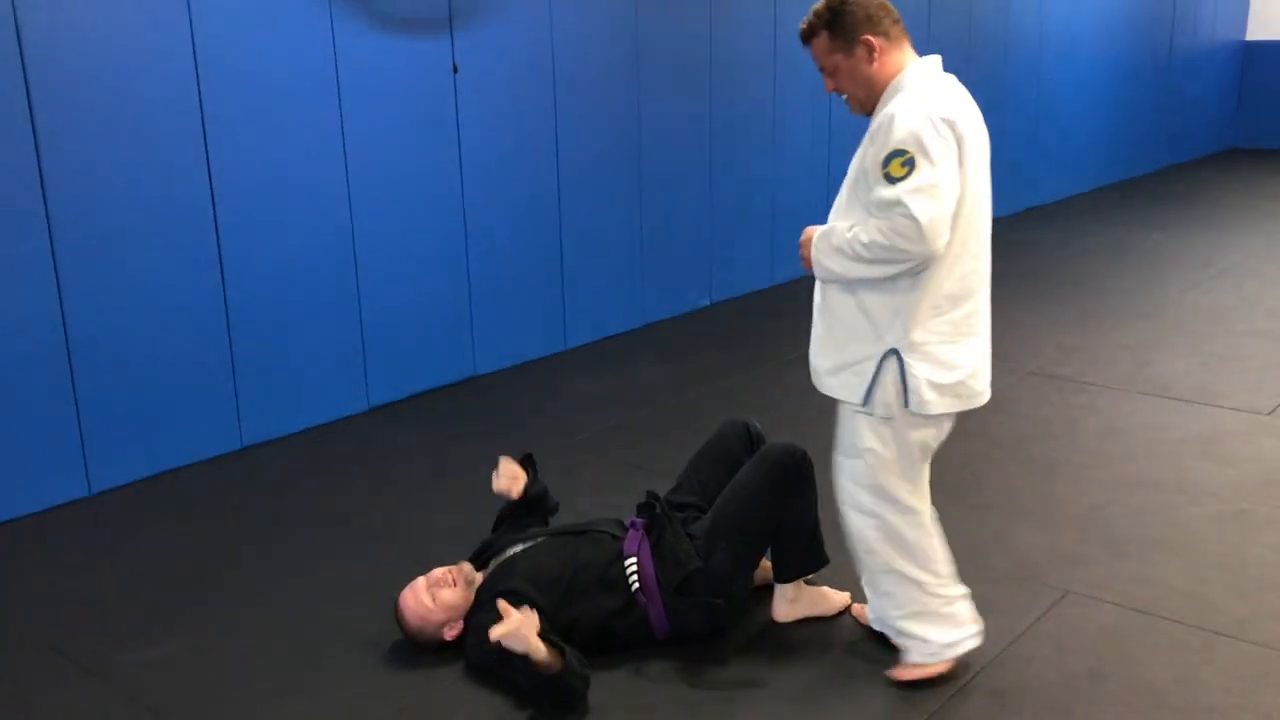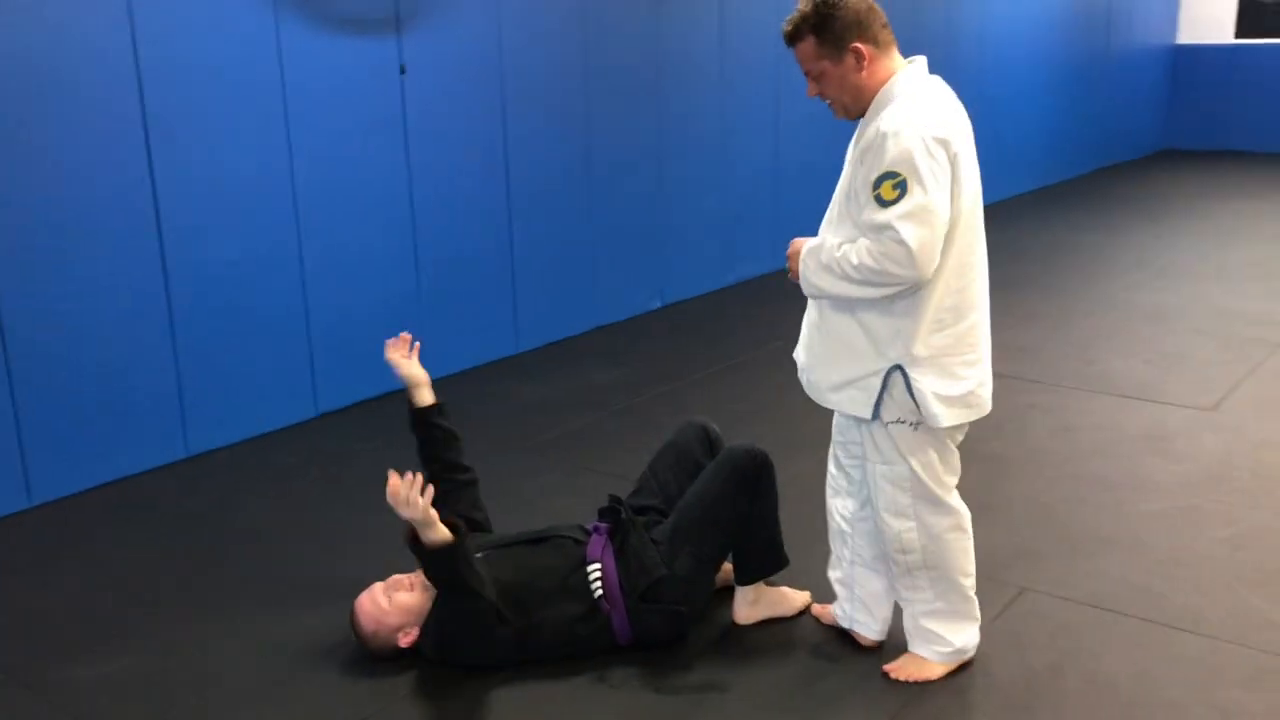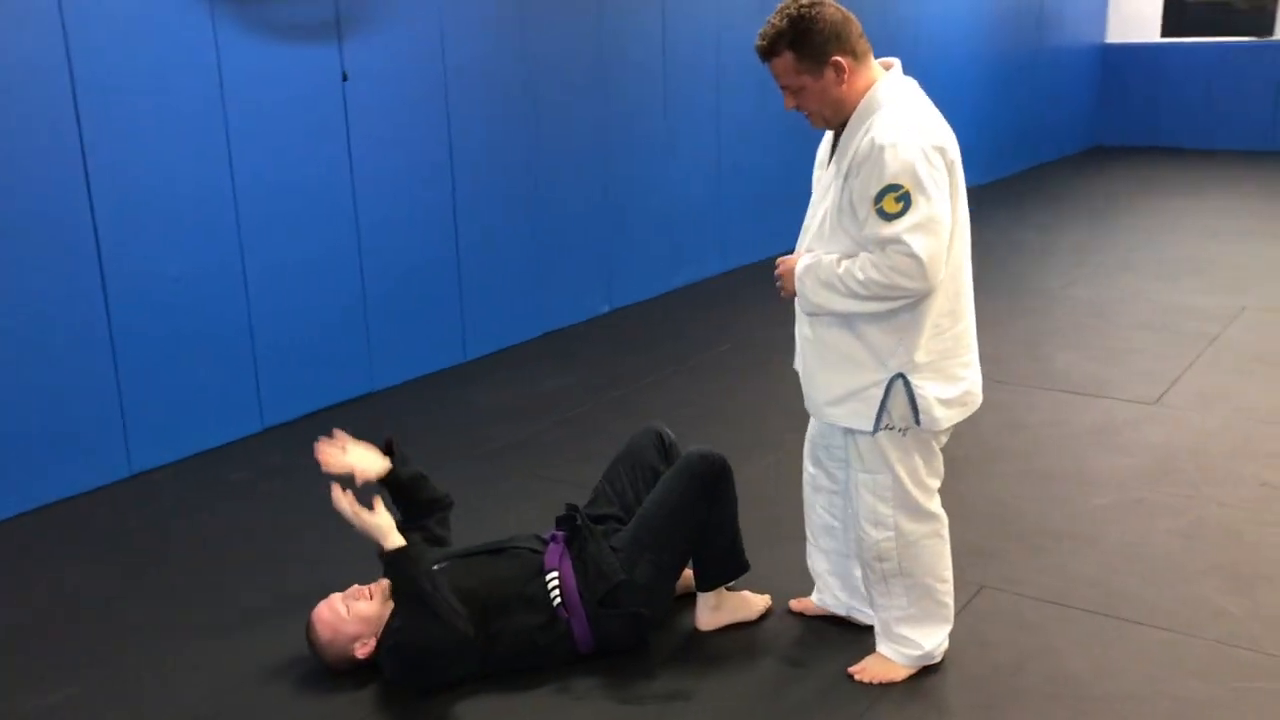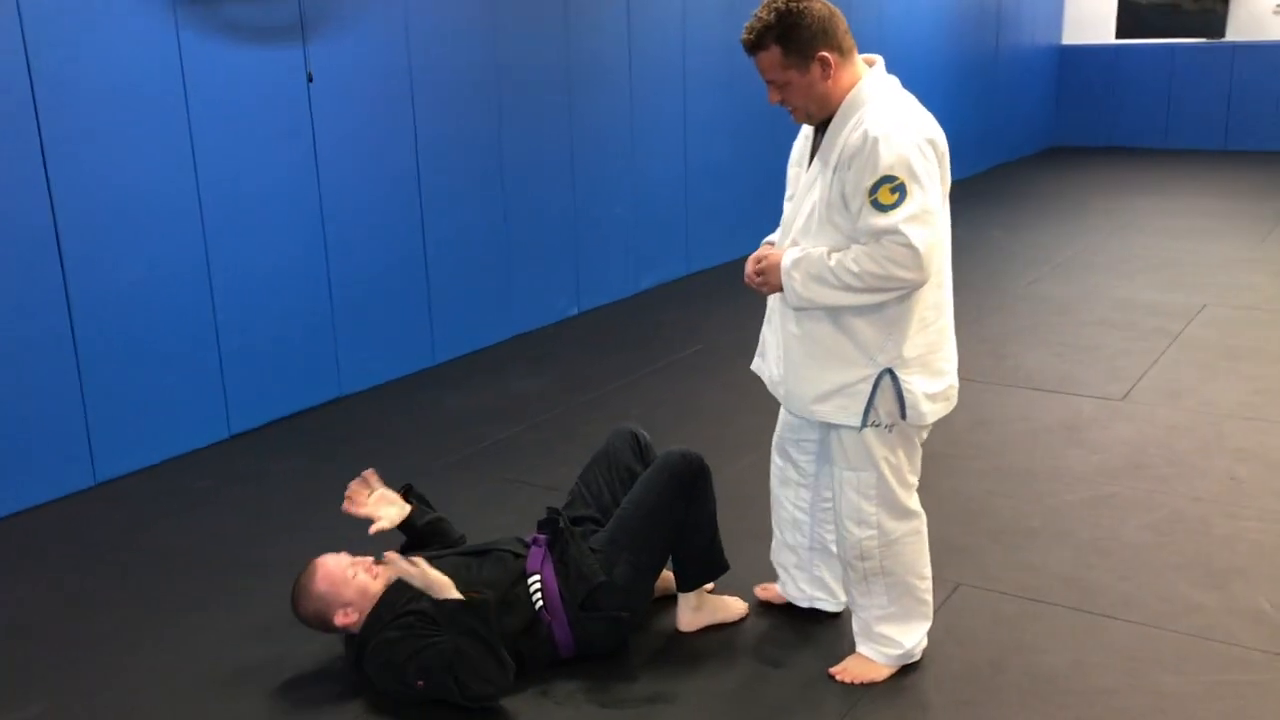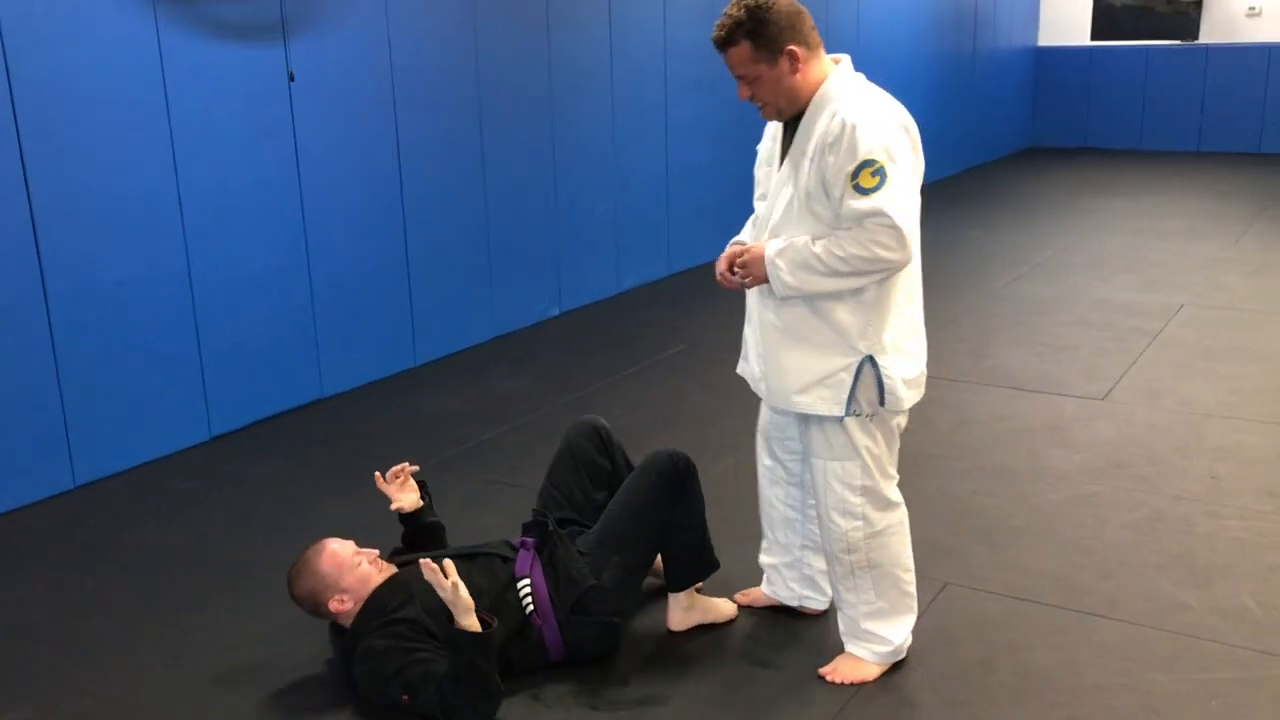
dt=0.3s
person 1, frame 1
left shoulder: (914, 115)
right shoulder: (931, 100)
left elbow: (910, 233)
left wrist: (825, 246)
right wrist: (839, 246)
left hip: (906, 353)
right hip: (903, 341)
left knee: (882, 497)
right knee: (883, 485)
left ankle: (944, 631)
right ankle: (897, 612)
person 1, frame 2
left shoulder: (906, 131)
right shoulder: (907, 106)
left elbow: (901, 257)
left wrist: (811, 261)
right wrist: (825, 257)
left hip: (909, 361)
right hip: (884, 350)
left knee: (916, 504)
right knee: (857, 482)
left ankle: (948, 635)
right ankle: (861, 610)
person 1, frame 3
left shoulder: (899, 140)
right shoulder: (858, 116)
left elbow: (909, 268)
left wrist: (810, 278)
right wrist: (811, 266)
left hip: (894, 368)
right hip: (853, 355)
left knee: (894, 510)
right knee: (830, 474)
left ankle: (914, 639)
right ankle: (850, 596)
person 1, frame 4
left shoulder: (891, 135)
right shoulder: (830, 117)
left elbow: (903, 258)
left wrist: (795, 273)
right wrist: (778, 248)
left hip: (874, 364)
right hip: (823, 352)
left knee: (872, 506)
right knee: (798, 465)
left ankle: (894, 637)
right ankle: (809, 582)
person 1, frame 5
left shoulder: (865, 123)
right shoulder: (789, 119)
left elbow: (886, 240)
left wrist: (777, 264)
right wrist: (747, 244)
left hip: (850, 353)
right hip: (794, 342)
left knee: (855, 500)
right knee: (786, 467)
left ankle: (880, 636)
right ankle: (796, 583)
person 2, frame 1
left shoulder: (489, 560)
right shoulder: (488, 641)
left elbow: (537, 512)
left wrist: (522, 482)
right wrist: (536, 652)
left hip: (650, 540)
right hip: (681, 589)
left knee: (740, 434)
right knee: (786, 462)
left ankle: (761, 563)
right ankle: (791, 595)
person 2, frame 2
left shoulder: (444, 554)
right shoulder: (450, 635)
left elbow: (451, 477)
right elbow: (476, 607)
left wrist: (420, 392)
right wrist: (425, 528)
left hip: (611, 548)
right hip: (648, 597)
left knee: (699, 437)
right knee: (747, 465)
left ankle: (717, 565)
right ankle: (751, 596)
person 2, frame 3
left shoulder: (399, 586)
right shoulder: (405, 651)
left elbow: (432, 507)
right elbow: (450, 634)
left wrist: (382, 468)
right wrist: (388, 541)
left hip: (574, 553)
right hip: (607, 601)
left knee: (655, 442)
right knee: (705, 469)
left ankle: (679, 570)
right ankle: (715, 601)
person 2, frame 4
left shoulder: (390, 585)
right shoulder: (393, 653)
left elbow: (446, 541)
right elbow: (490, 679)
left wrist: (402, 509)
right wrist: (449, 595)
left hip: (552, 554)
right hip: (588, 602)
left knee: (629, 443)
right knee: (683, 468)
left ankle: (655, 574)
right ankle: (694, 602)
person 2, frame 5
left shoulder: (376, 588)
right shoulder: (383, 658)
left elbow: (431, 558)
left wrist: (413, 508)
right wrist: (465, 615)
left hip: (539, 555)
right hip: (575, 602)
left knee: (589, 434)
right knee: (669, 468)
left ankle: (645, 551)
right ankle: (684, 603)
